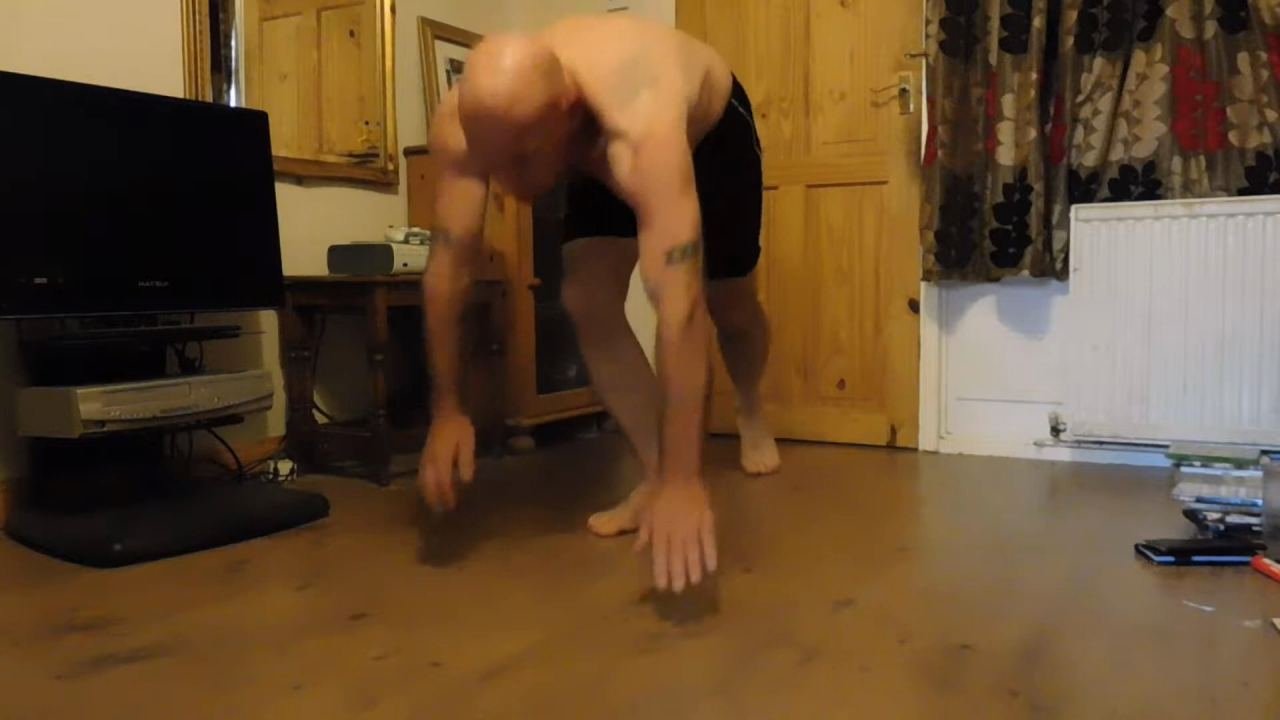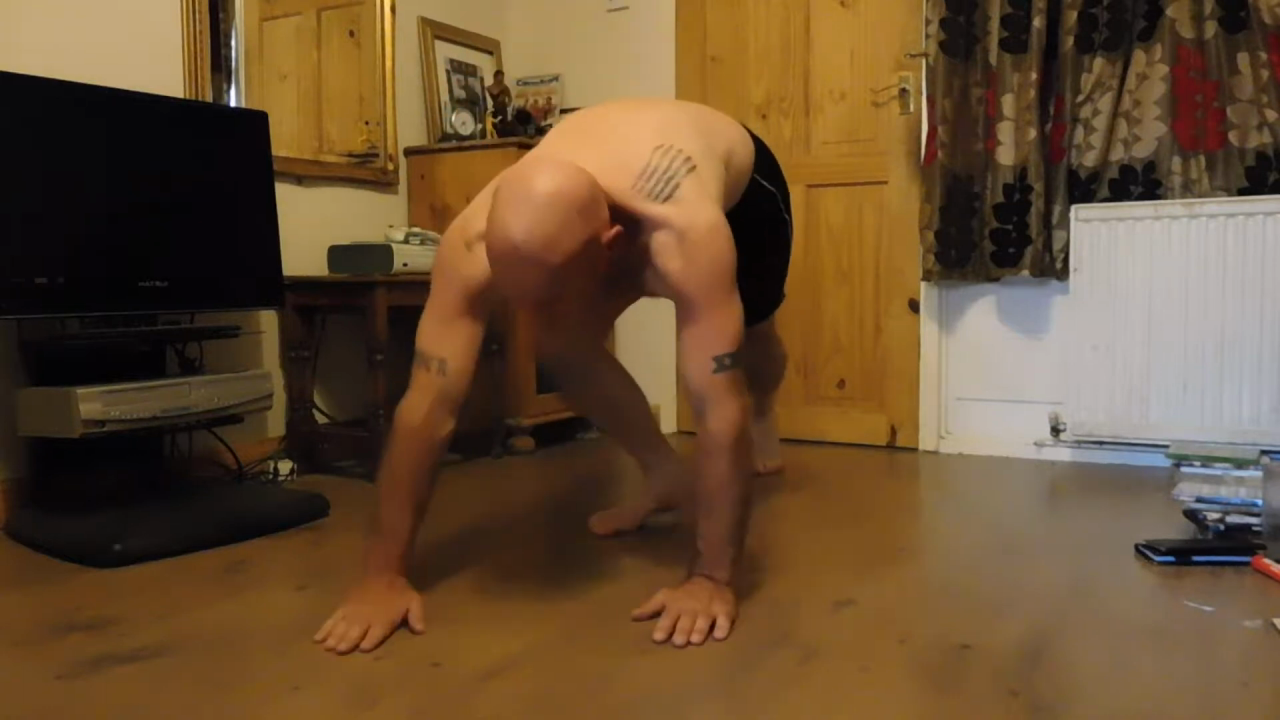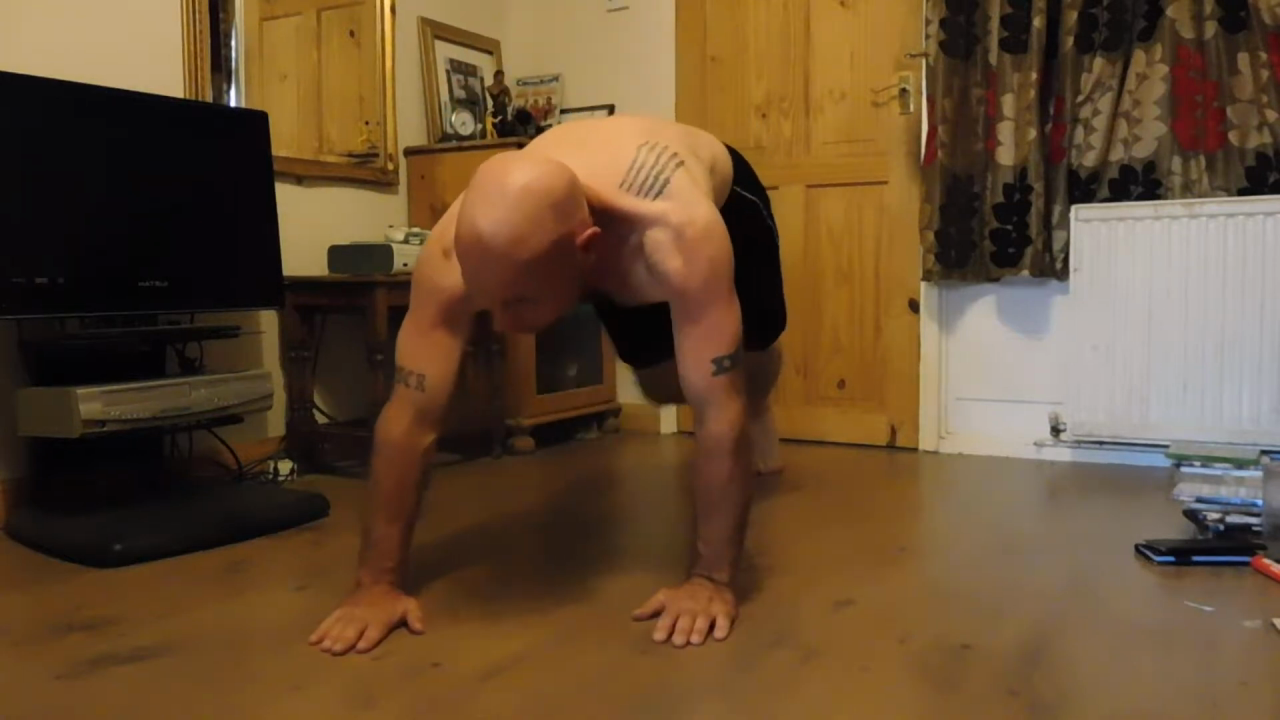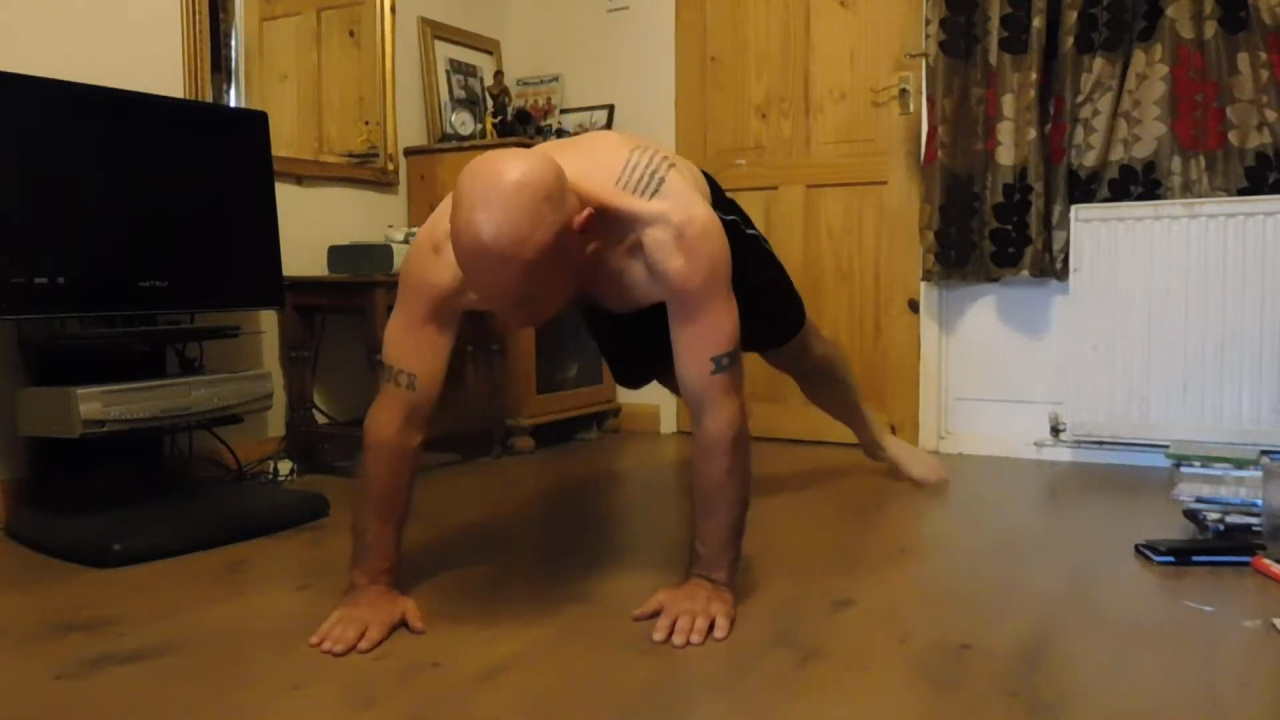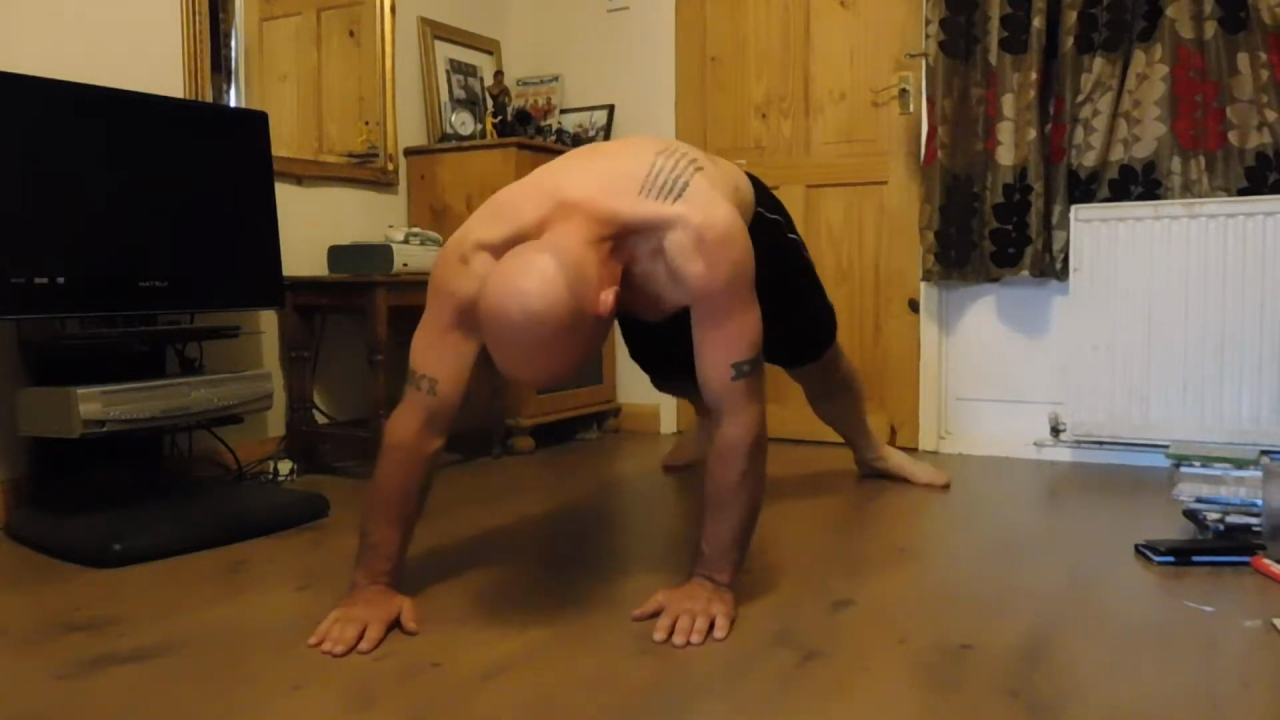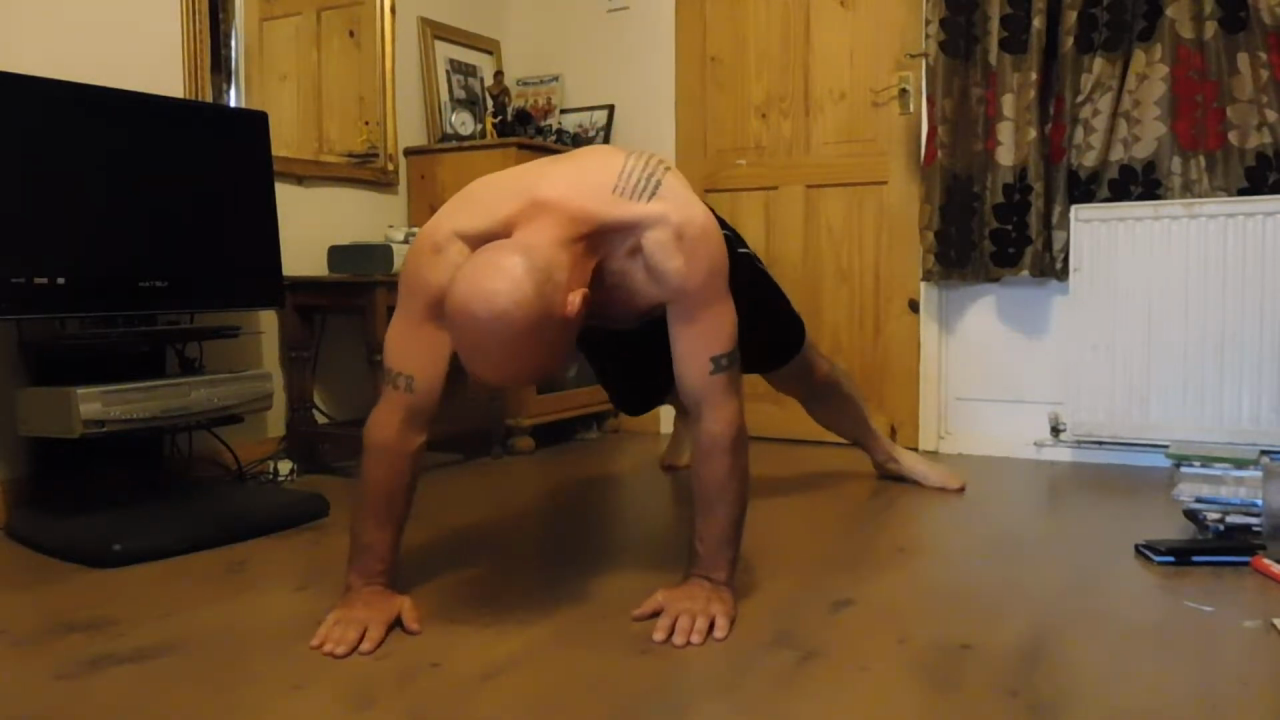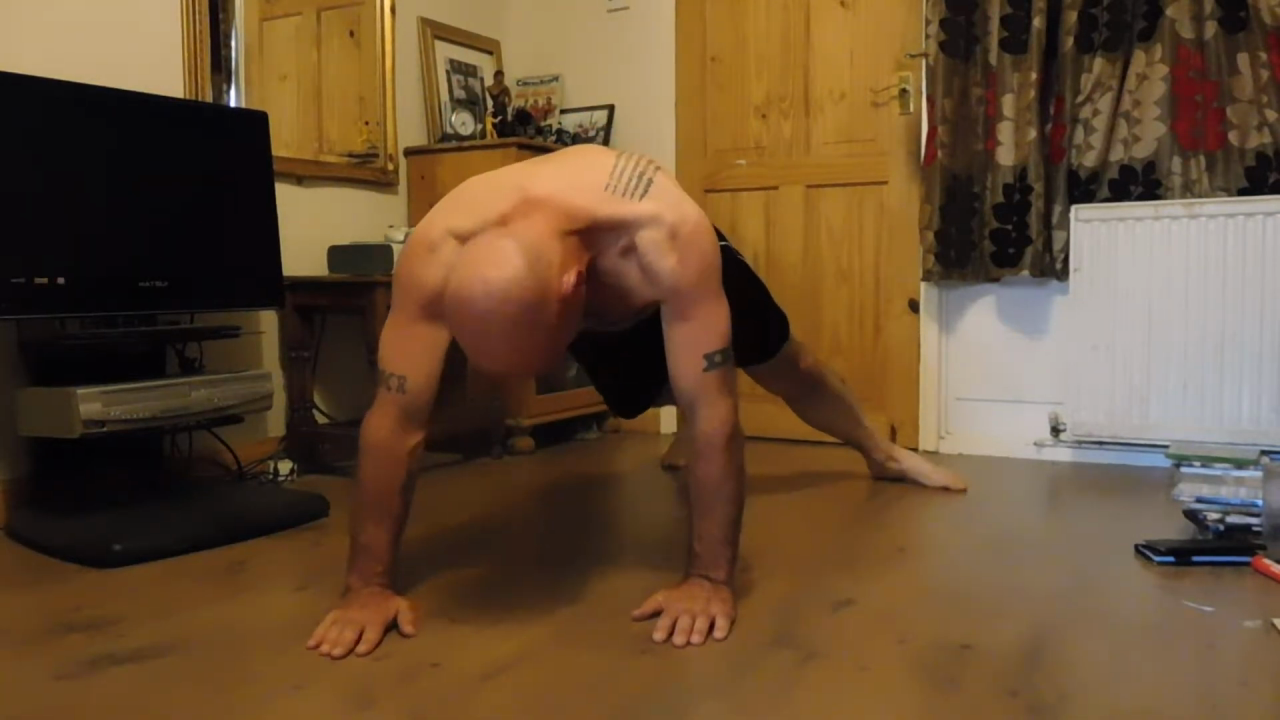
dt=0.7s
person 1, frame 1
left shoulder: (640, 130)
right shoulder: (462, 117)
left elbow: (677, 309)
right elbow: (447, 266)
left wrist: (686, 482)
right wrist: (446, 411)
left hip: (710, 126)
right hip: (596, 146)
left knee: (727, 295)
right knee: (587, 304)
left ankle: (752, 415)
right ankle: (655, 469)
person 1, frame 2
left shoulder: (682, 234)
right shoulder: (477, 243)
left elbow: (718, 411)
right elbow: (426, 409)
left wrist: (711, 578)
right wrist: (383, 572)
left hip: (739, 179)
right hip: (612, 179)
left knee: (748, 334)
right knee: (563, 349)
left ankle: (764, 418)
right ankle: (666, 475)
person 1, frame 3
left shoulder: (680, 232)
right shoulder: (456, 249)
left elbow: (719, 413)
right elbow: (409, 417)
left wrist: (711, 579)
right wrist: (377, 581)
left hip: (722, 194)
left knee: (753, 348)
right knee: (663, 385)
left ankle: (760, 413)
person 1, frame 4
left shoulder: (677, 231)
right shoulder: (445, 250)
left elbow: (717, 411)
right elbow: (397, 415)
left wrist: (710, 578)
right wrist: (371, 581)
left knee: (795, 348)
right knee: (675, 378)
left ankle: (875, 437)
person 1, frame 5
left shoulder: (702, 238)
right shoulder: (477, 257)
left elbow: (740, 413)
right elbow: (419, 419)
left wrist: (713, 580)
right wrist: (373, 582)
left hip: (747, 225)
right hip: (636, 260)
left knee: (816, 360)
right knee: (678, 379)
left ankle: (869, 450)
right ankle: (703, 426)
person 1, frame 6
left shoulder: (677, 237)
right shoulder: (445, 253)
left elbow: (718, 411)
right elbow: (398, 418)
left wrist: (710, 578)
right wrist: (369, 582)
left hip: (684, 260)
left knee: (796, 369)
right knee: (648, 399)
left ankle: (883, 451)
right ankle: (682, 427)
person 1, frame 7
left shoulder: (669, 237)
right shoulder: (436, 254)
left elbow: (711, 410)
right elbow: (394, 420)
left wrist: (708, 578)
right wrist: (367, 584)
left hip: (669, 279)
left knee: (784, 368)
right knee: (643, 397)
left ankle: (879, 451)
right ankle: (682, 433)
